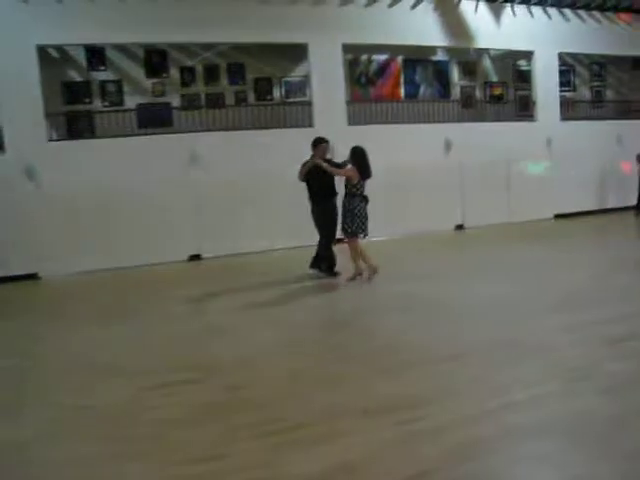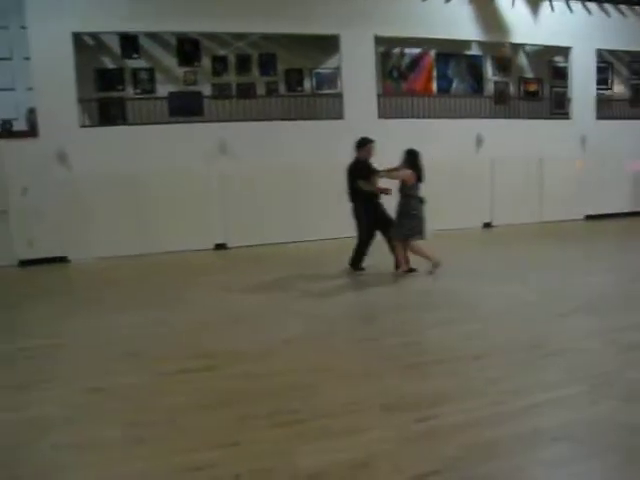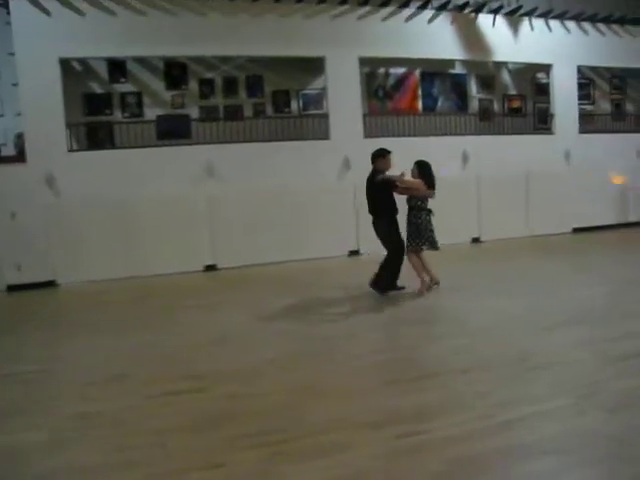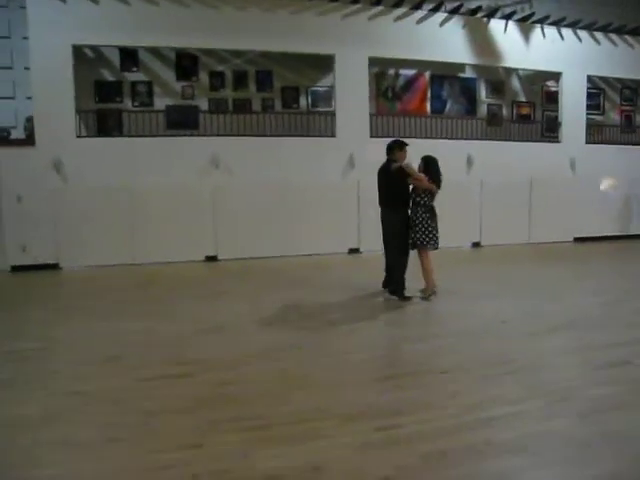
dt=0.5s
person 1, frame 1
left shoulder: (329, 163)
right shoulder: (309, 165)
right elbow: (301, 177)
right wrist: (310, 164)
left hip: (331, 203)
right hip: (319, 206)
left knee: (329, 236)
right knee: (327, 237)
left ankle: (317, 263)
right ankle: (329, 267)
person 1, frame 2
left shoulder: (366, 165)
right shoulder: (355, 167)
left elbow: (375, 175)
right elbow: (363, 185)
right wrist: (380, 190)
left hip: (373, 204)
right hip: (362, 207)
left knee: (391, 230)
right knee: (366, 236)
left ankle: (401, 263)
right ankle: (355, 263)
person 1, frame 3
left shoulder: (378, 177)
right shoulder: (377, 177)
right elbow: (398, 189)
left hip: (387, 219)
right hip: (383, 221)
left knee: (398, 250)
right knee: (395, 251)
left ankle: (390, 283)
right ankle: (378, 282)
person 1, frame 4
left shoulder: (385, 168)
right shoulder: (395, 169)
right elbow: (418, 181)
right wrist: (430, 186)
left hip: (389, 213)
right hip: (397, 214)
left knee: (392, 250)
right knee: (400, 251)
left ankle: (389, 282)
right ankle: (396, 288)
person 2, frame 1
left shoulder: (352, 170)
right shoulder: (361, 171)
left elbow: (336, 172)
left wrist: (321, 163)
left hip: (353, 206)
right hip: (358, 205)
left knee: (352, 239)
right knee: (352, 239)
left ankle: (371, 266)
right ankle: (358, 269)
person 2, frame 2
left shoulder: (409, 173)
right shoulder: (407, 173)
left elbow: (394, 176)
left wrist: (380, 174)
left hip: (410, 209)
right hip: (407, 208)
left knee: (407, 242)
person 2, frame 3
left shoulder: (420, 183)
right shoulder: (416, 186)
left elbow: (404, 182)
right elbow: (402, 190)
left hip: (420, 220)
right hip: (416, 220)
left knee: (411, 253)
right knee: (417, 253)
left ankle: (424, 281)
right ankle: (433, 278)
person 2, frame 4
right shoulder: (433, 182)
left hip: (421, 217)
right hip: (427, 216)
left knee: (423, 253)
right knee: (424, 253)
left ankle: (430, 287)
right ankle: (430, 284)
